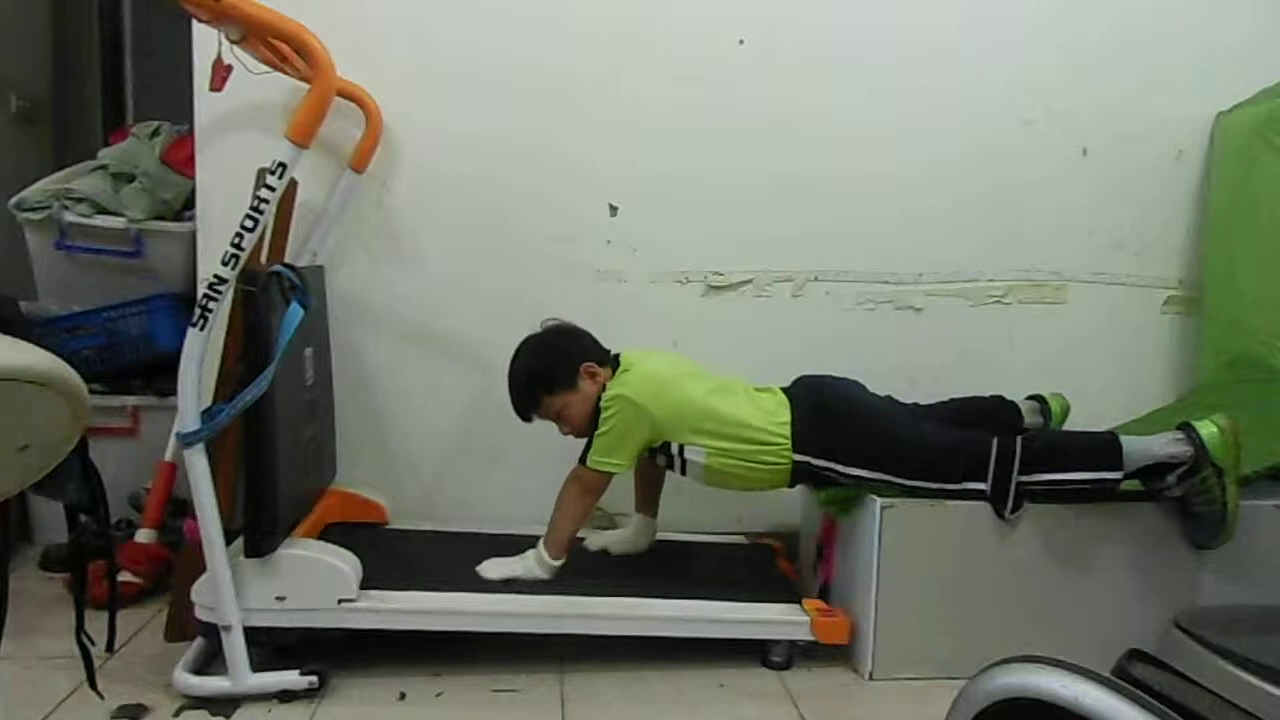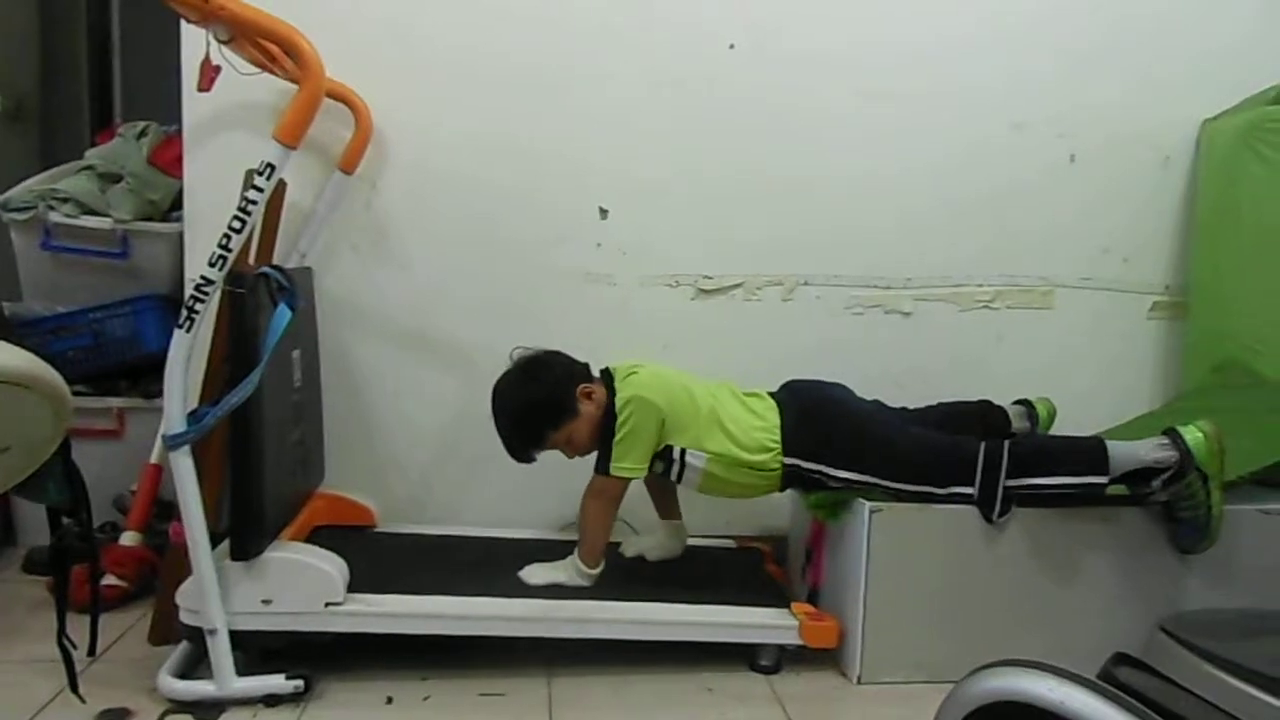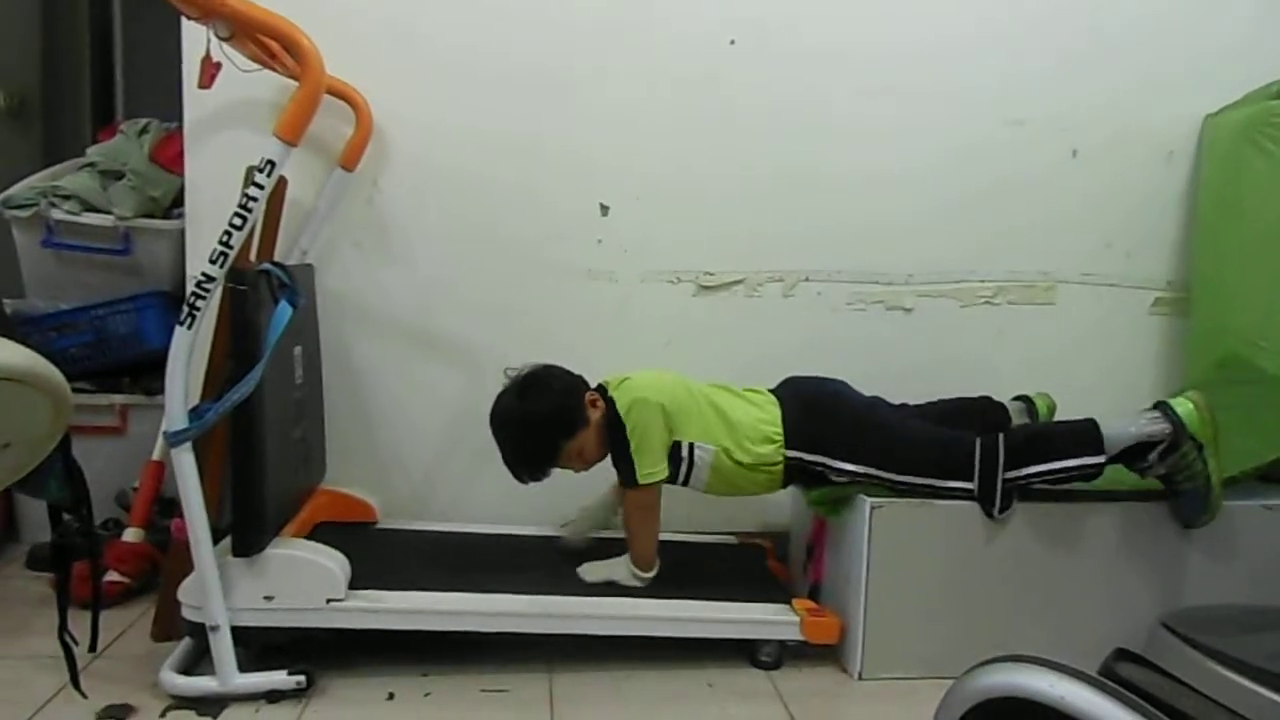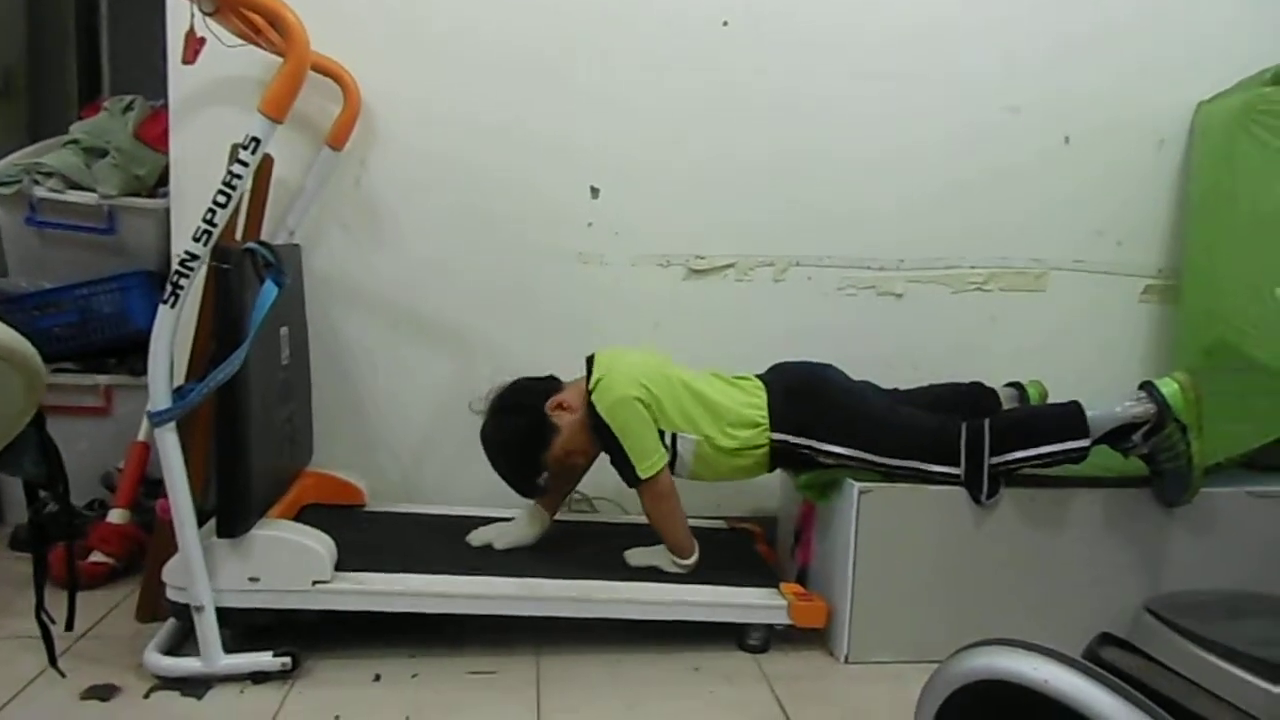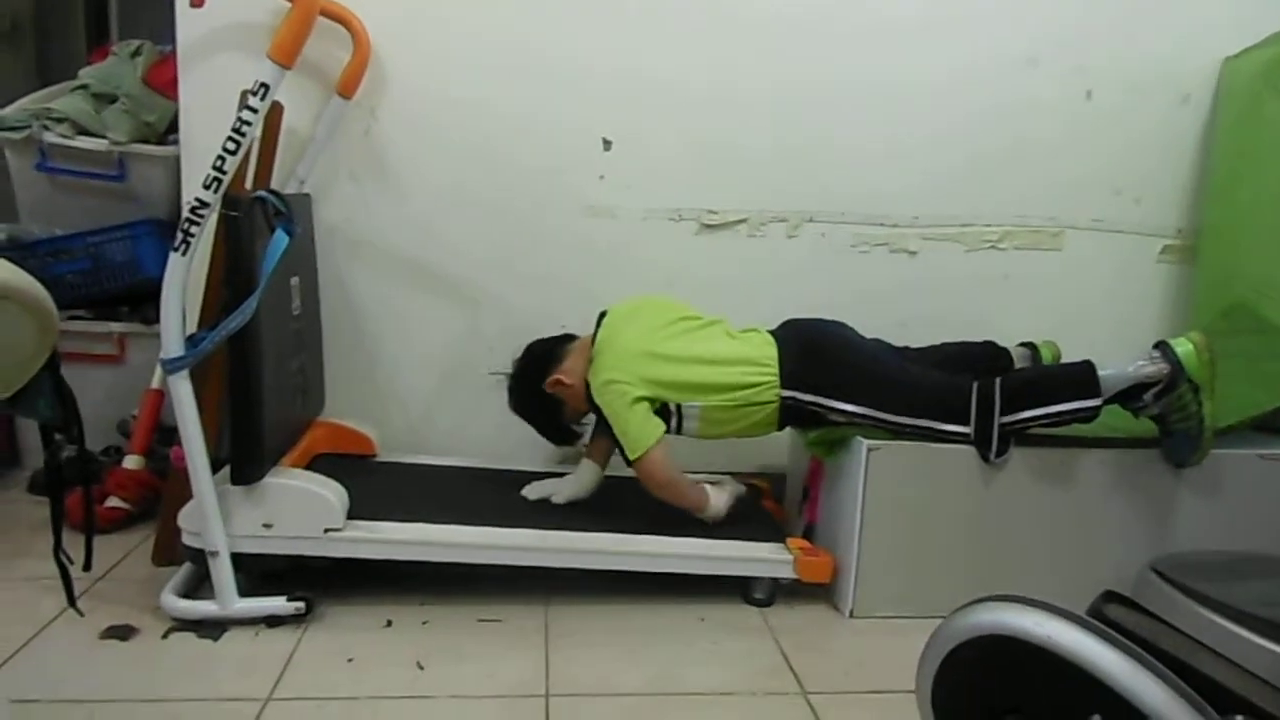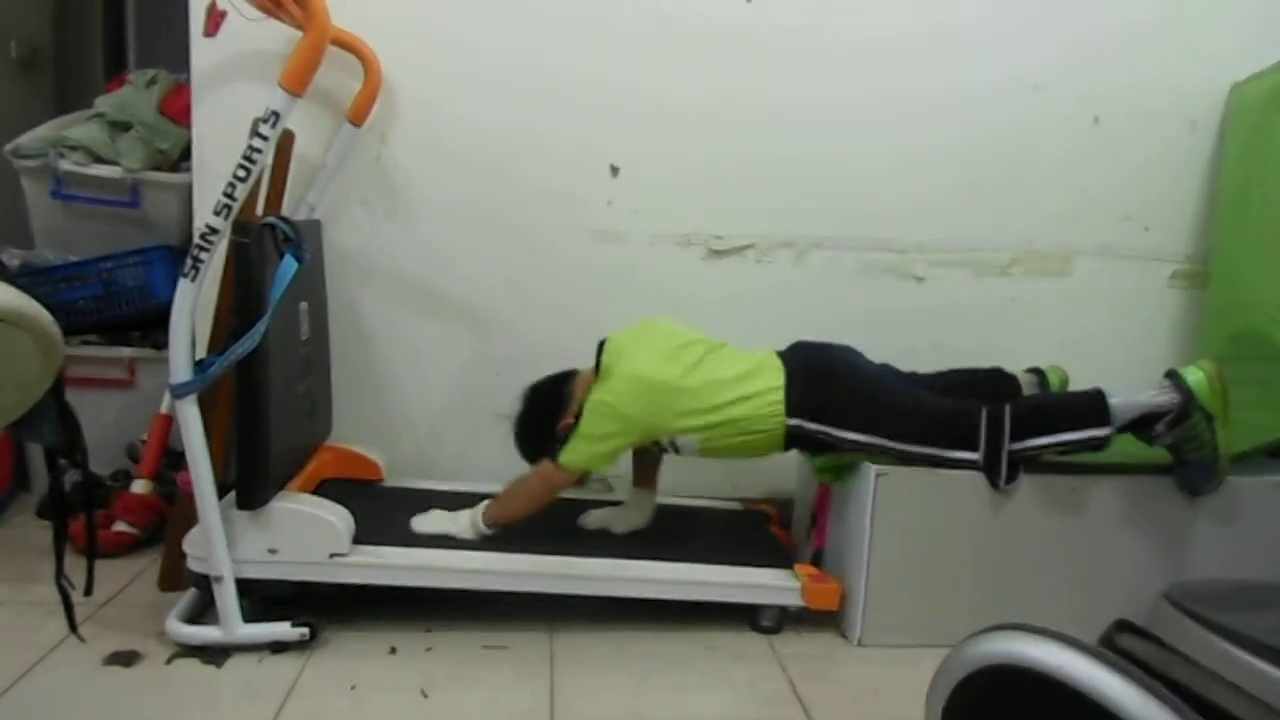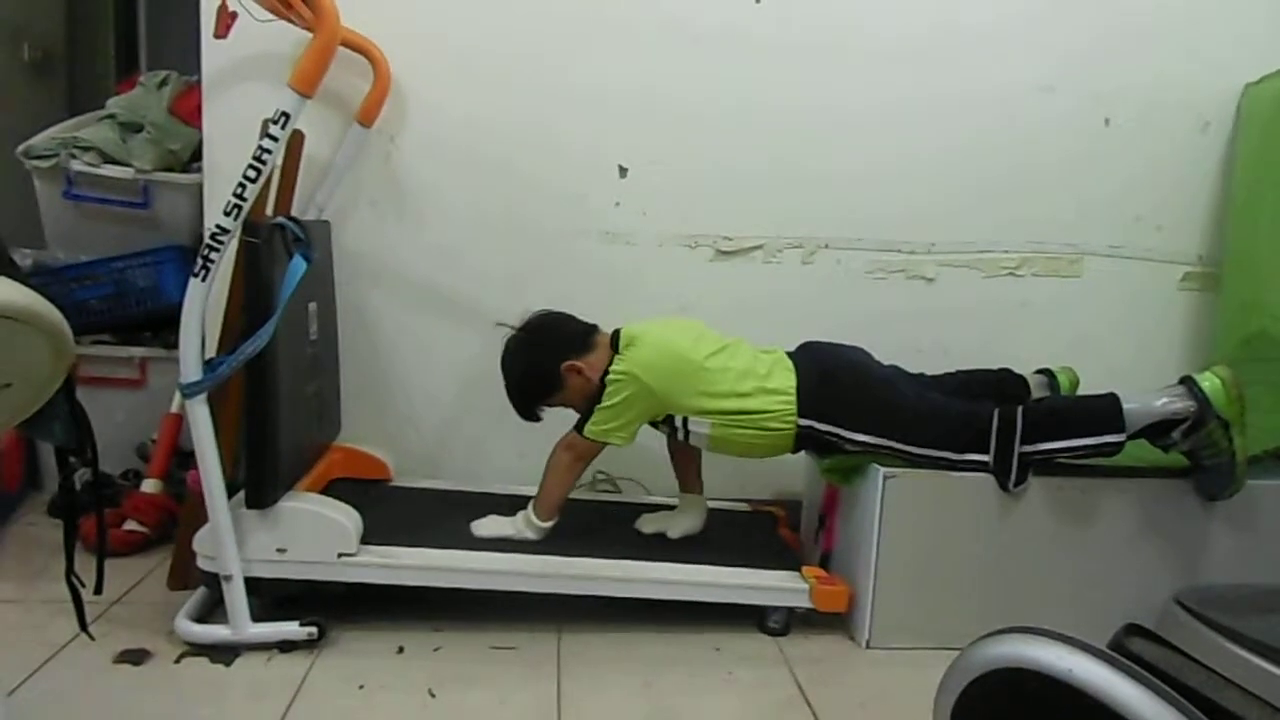
dt=0.7s
person 1, frame 1
left shoulder: (625, 396)
right shoulder: (638, 366)
left elbow: (584, 485)
right elbow: (652, 455)
left wrist: (542, 560)
right wrist: (640, 531)
left hip: (823, 438)
right hip: (812, 407)
left knee: (988, 468)
right knee: (929, 423)
left ankle: (1183, 452)
person 1, frame 2
left shoulder: (635, 397)
right shoulder: (623, 380)
left elbow: (604, 493)
right elbow: (658, 463)
left wrist: (580, 567)
right wrist: (669, 535)
left hip: (813, 440)
right hip: (801, 411)
left knee: (977, 472)
right knee: (917, 429)
left ankle: (1166, 458)
right ankle: (1016, 416)
person 1, frame 3
left shoulder: (631, 404)
right shoulder: (614, 405)
left elbow: (641, 503)
right elbow: (635, 486)
left wrist: (632, 567)
right wrist: (593, 519)
left hip: (815, 434)
right hip: (799, 412)
left knee: (979, 466)
right knee: (921, 425)
left ankle: (1158, 431)
right ankle: (1017, 412)
person 1, frame 4
left shoulder: (615, 400)
right shoulder: (599, 373)
left elbow: (656, 488)
right elbow: (568, 464)
left wrist: (680, 555)
right wrist: (532, 521)
left hip: (800, 420)
right hip: (789, 394)
left knee: (964, 452)
right knee: (909, 410)
left ankle: (1141, 414)
person 1, frame 5
left shoulder: (610, 377)
right shoulder: (620, 319)
left elbow: (662, 479)
left wrist: (709, 501)
right wrist: (584, 474)
left hip: (806, 380)
right hip: (801, 345)
left knee: (975, 410)
right knee: (917, 368)
left ankle: (1157, 372)
person 1, frame 6
left shoulder: (611, 402)
right shoulder: (628, 344)
left elbow: (546, 482)
left wrist: (471, 521)
right wrist: (637, 506)
left hip: (816, 405)
right hip: (807, 368)
left knee: (981, 438)
right knee: (926, 395)
left ankle: (1165, 402)
person 1, frame 7
left shoulder: (628, 373)
right shoulder: (641, 337)
left elbow: (572, 451)
right elbow: (682, 417)
left wrist: (532, 523)
right wrist: (689, 506)
left hip: (826, 406)
right hip: (817, 371)
left knee: (992, 439)
right knee: (933, 394)
left ankle: (1184, 407)
